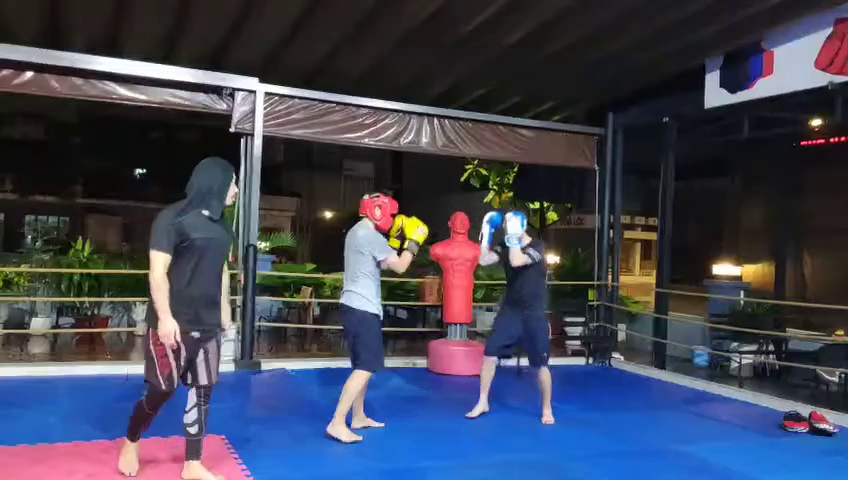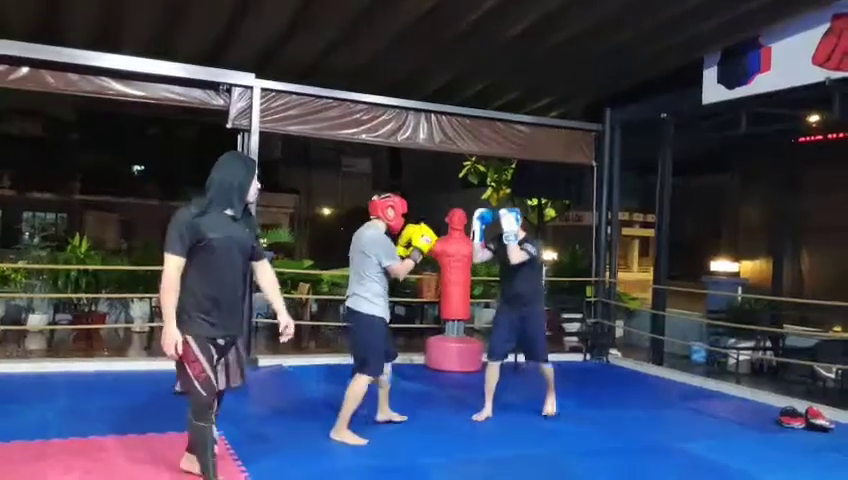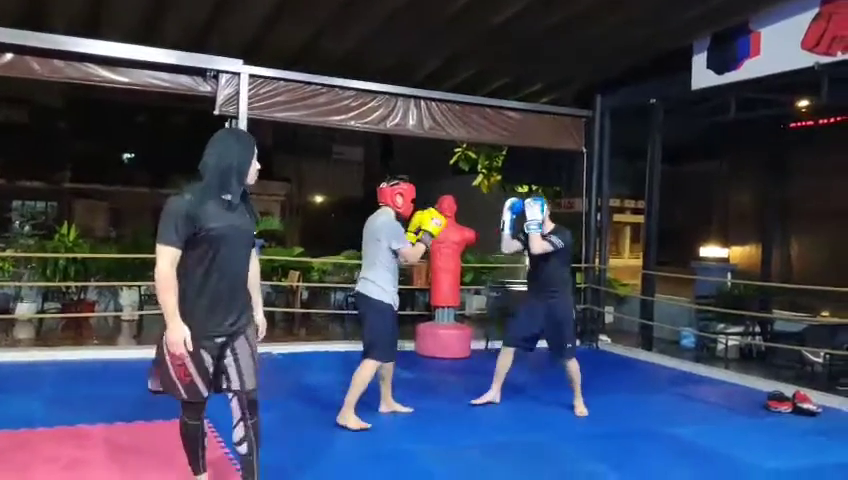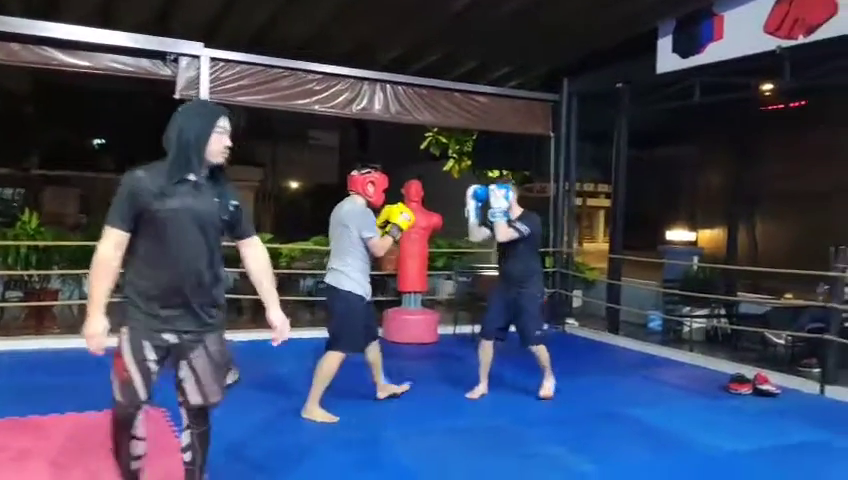
dt=0.5s
person 1, frame 1
left shoulder: (221, 224)
right shoulder: (173, 219)
right elbow: (158, 271)
left wrist: (224, 312)
right wrist: (165, 317)
left hip: (208, 323)
right hip: (174, 322)
left knee: (202, 391)
right knee: (162, 390)
right ankle: (131, 443)
person 1, frame 2
left shoulder: (246, 222)
right shoulder: (191, 217)
left elbow: (262, 269)
right elbow: (171, 273)
left wrist: (281, 312)
right wrist: (169, 324)
left hip: (231, 327)
right hip: (196, 326)
left knee: (217, 398)
right knee: (204, 401)
person 1, frame 3
left shoulder: (244, 206)
right shoulder: (185, 205)
right elbow: (166, 266)
left wrist: (258, 309)
right wrist: (173, 321)
left hip: (238, 323)
right hip: (195, 326)
left knee: (247, 399)
right knee: (195, 403)
person 1, frame 4
left shoulder: (225, 193)
right shoulder: (141, 182)
left elbow: (252, 249)
right elbow: (111, 249)
left wrist: (273, 307)
right wrist: (96, 312)
left hip: (202, 322)
right hip: (145, 318)
left knee: (198, 409)
right knee: (127, 409)
person 2, frame 1
left shoulder: (357, 232)
right shoulder: (371, 236)
right elbow: (399, 267)
left wrist: (397, 239)
right wrist: (414, 241)
left hip: (355, 307)
right hip: (363, 310)
left knee: (364, 365)
right knee: (365, 367)
left ankle: (359, 417)
right ankle: (337, 422)
person 2, frame 2
left shoulder: (363, 233)
right shoulder: (379, 238)
right elbow: (399, 272)
left wrist: (404, 246)
right wrist: (418, 250)
left hip: (368, 310)
right hip: (368, 313)
left knee: (386, 359)
right knee: (367, 372)
left ankle: (384, 410)
right ankle: (340, 428)
person 2, frame 3
left shoulder: (376, 220)
right shoulder: (389, 223)
right elbow: (411, 257)
left wrist: (414, 232)
right wrist: (428, 233)
left hip: (377, 296)
right hip: (377, 298)
left knee: (388, 352)
right knee: (375, 356)
left ankle: (387, 401)
right ankle: (347, 412)
person 2, frame 4
left shoulder: (342, 209)
right shoulder: (361, 211)
right elbow: (379, 249)
left wrist: (380, 225)
right wrist: (396, 228)
left hip: (353, 288)
right hip: (348, 290)
left knee: (371, 337)
right knee: (340, 348)
left ankle: (383, 386)
right ankle: (311, 406)
person 3, frame 1
left shoulder: (537, 247)
right shoulder: (506, 247)
left elbow: (516, 261)
right elbow: (484, 260)
left wrist: (513, 235)
right wrist: (486, 232)
left hip: (533, 314)
right hip: (510, 311)
left knee: (540, 364)
right knee: (490, 355)
left ankle: (547, 409)
right ankle: (482, 402)
person 3, frame 2
left shoulder: (532, 244)
right shoulder: (499, 243)
left elbow: (515, 258)
right elbow: (477, 257)
left wrist: (509, 231)
right wrist: (478, 230)
left hip: (532, 311)
right hip: (507, 310)
left knee: (540, 359)
right knee: (493, 359)
left ankle: (550, 396)
right ankle: (487, 407)
person 3, frame 3
left shoulder: (562, 234)
right shoulder: (530, 234)
left elbow: (537, 248)
right elbow: (506, 248)
left wrist: (533, 221)
right wrist: (508, 219)
left hip: (558, 303)
right hip: (534, 301)
left knee: (568, 355)
right knee: (509, 345)
left ankle: (578, 400)
right ankle: (494, 391)
person 3, frame 4
left shoulder: (530, 220)
right shoulder: (499, 219)
left elbow: (502, 236)
right elbow: (474, 236)
left wrist: (498, 208)
right wrist: (472, 207)
left hip: (528, 291)
right hip: (504, 289)
left knee: (533, 342)
right knee: (486, 338)
left ankle: (548, 377)
right ankle: (482, 384)
